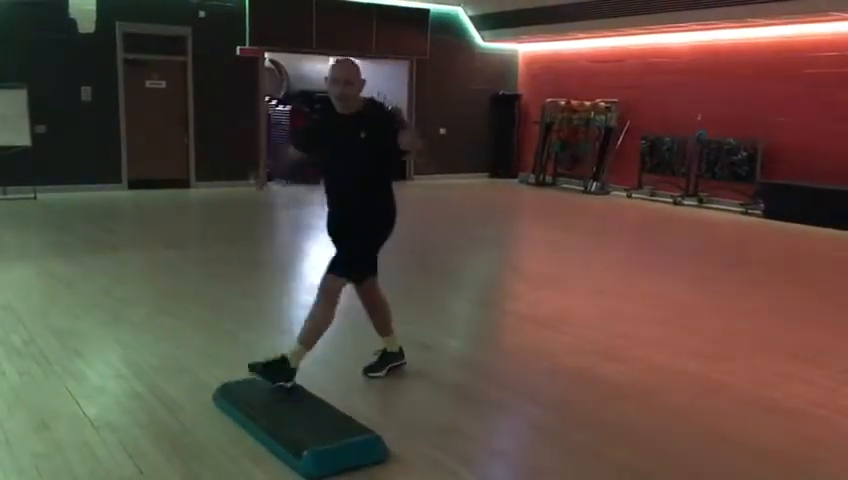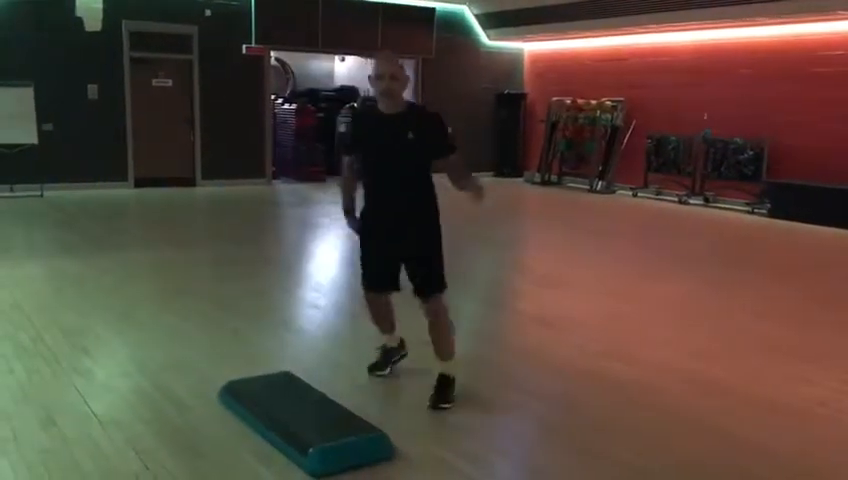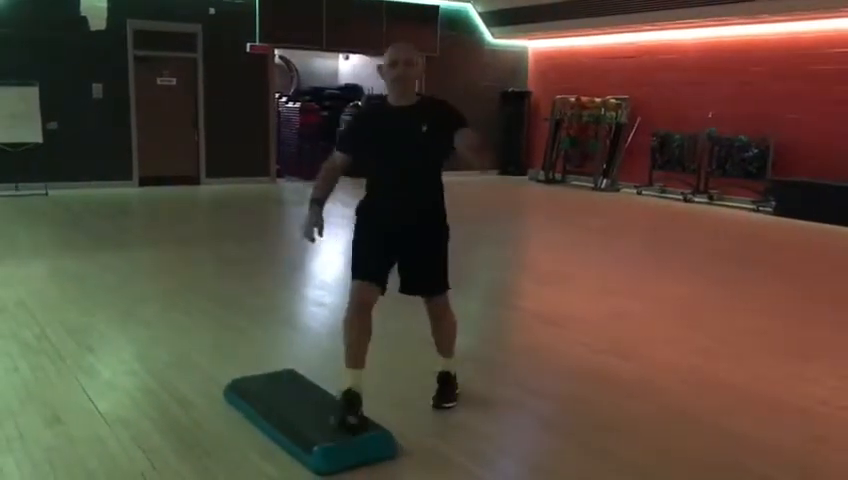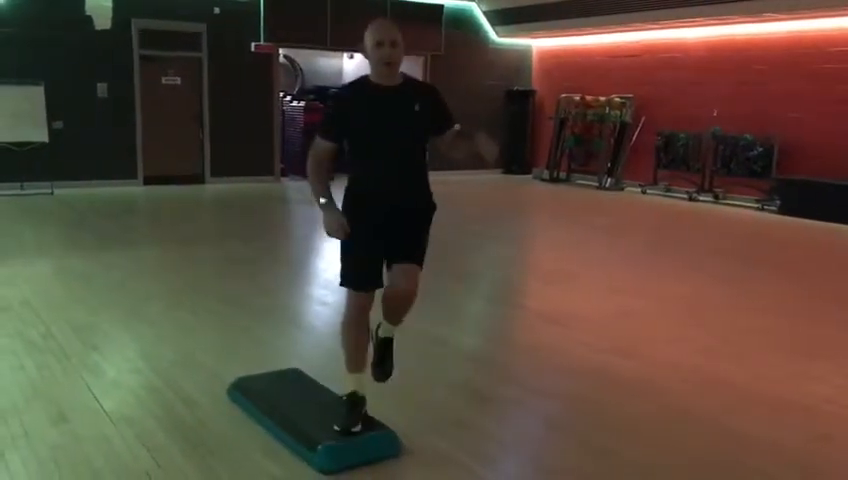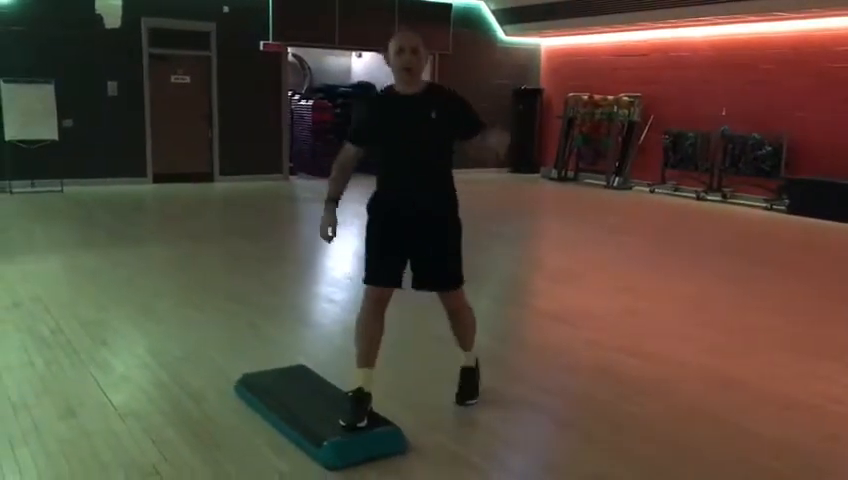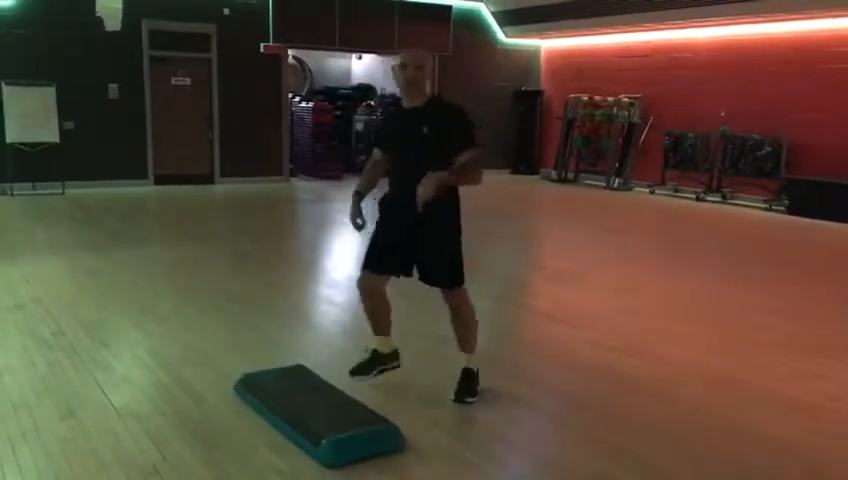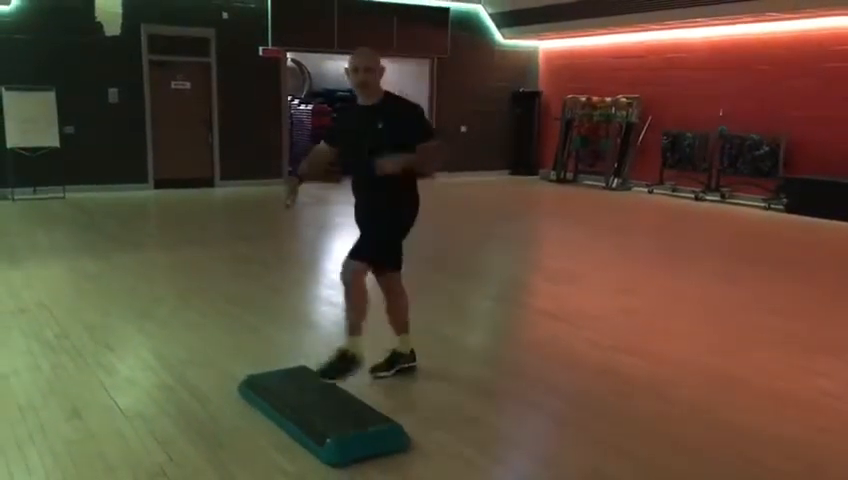
dt=0.4s
person 1, frame 1
left shoulder: (382, 120)
right shoulder: (322, 123)
left elbow: (415, 151)
right elbow: (293, 154)
left wrist: (413, 143)
left hip: (373, 217)
right hip: (342, 216)
left knee: (330, 286)
right knee: (365, 283)
left ankle: (290, 363)
right ankle: (392, 350)
person 1, frame 2
left shoulder: (427, 122)
right shoulder: (360, 122)
left elbow: (451, 166)
right elbow: (350, 168)
left wrist: (470, 184)
right wrist: (348, 210)
left hip: (421, 223)
right hip: (377, 223)
left knee: (432, 304)
right knee: (375, 296)
left ankle: (446, 375)
right ankle: (392, 345)
person 1, frame 3
left shoulder: (441, 114)
right shoulder: (366, 118)
left elbow: (477, 162)
right elbow: (335, 164)
left wrist: (472, 146)
right wrist: (316, 206)
left hip: (426, 223)
right hip: (376, 219)
left knee: (437, 301)
right knee: (360, 299)
left ankle: (447, 375)
right ankle: (353, 392)
person 1, frame 4
left shoulder: (423, 96)
right shoulder: (348, 98)
left elbow: (450, 143)
right elbow: (319, 156)
left wrist: (477, 145)
right wrist: (326, 204)
left hip: (413, 208)
right hip: (362, 211)
left knee: (402, 286)
right knee: (358, 300)
left ankle: (386, 334)
right ankle: (355, 394)
person 1, frame 5
left shoulder: (447, 102)
right shoulder: (375, 106)
left elbow: (479, 145)
right elbow: (347, 159)
left wrist: (496, 141)
right wrist: (331, 204)
left hip: (438, 215)
right hip: (388, 213)
left knee: (453, 298)
right knee: (375, 297)
left ankle: (470, 364)
right ankle: (362, 390)
person 1, frame 6
left shoulder: (450, 116)
right shoulder: (391, 119)
left elbow: (473, 172)
right elbow: (378, 161)
left wrist: (438, 177)
right wrist: (358, 197)
left hip: (438, 216)
right hip: (396, 211)
left knee: (454, 293)
right knee: (369, 283)
left ankle: (470, 369)
right ankle: (385, 351)
person 1, frame 7
left shoulder: (404, 112)
right shoulder: (348, 116)
left elbow: (429, 161)
right elbow: (323, 154)
left wrist: (404, 161)
right wrist: (297, 178)
left hip: (396, 206)
right hip: (367, 206)
left knee: (351, 272)
right knee: (388, 278)
left ankle: (351, 352)
right ankle: (404, 352)
